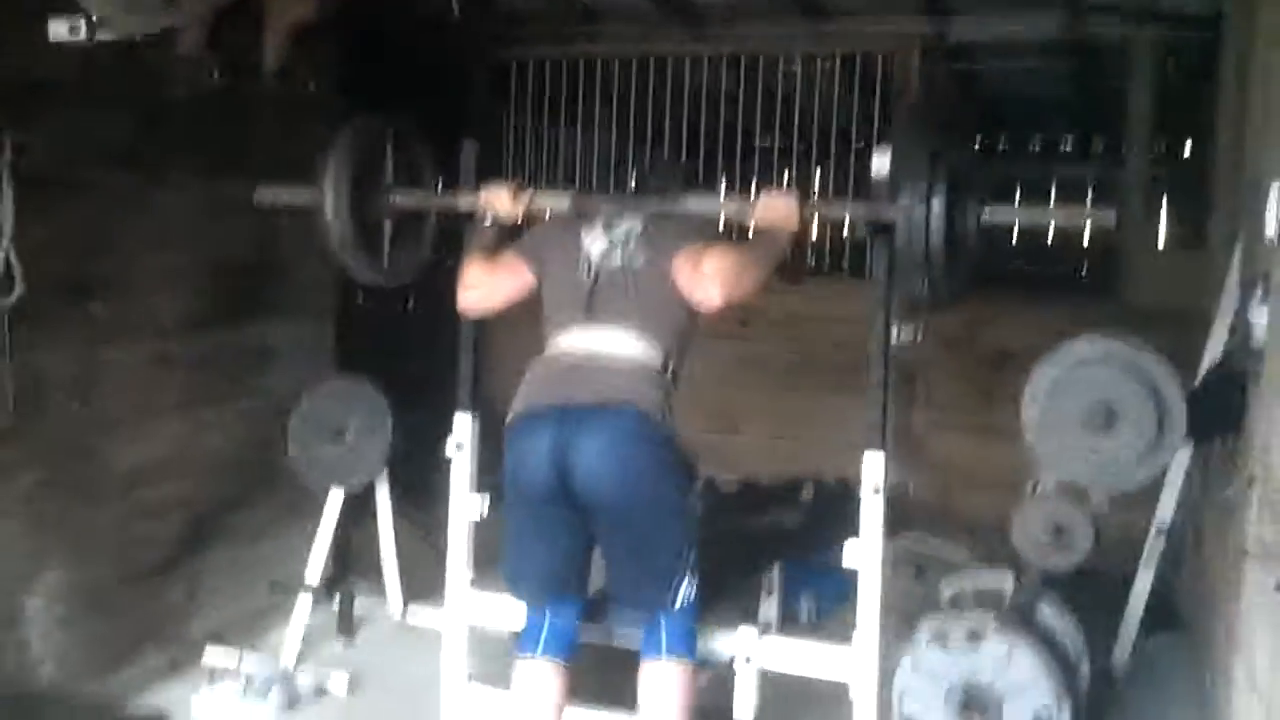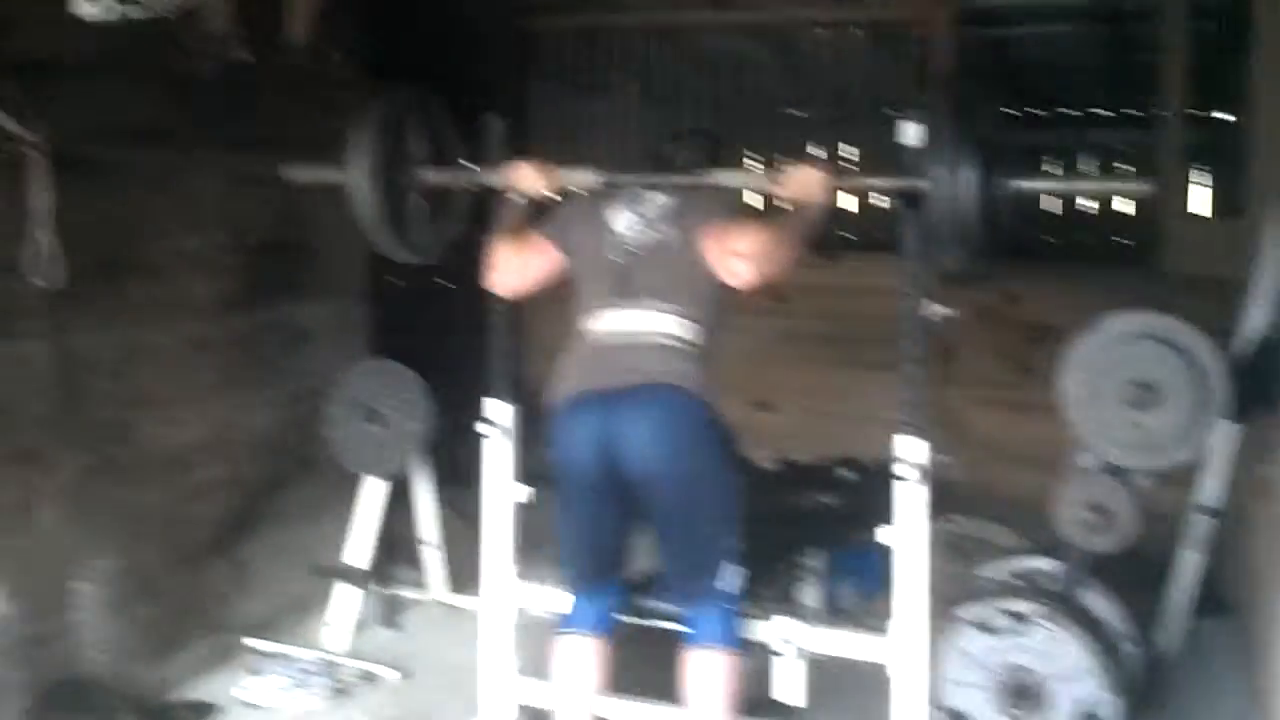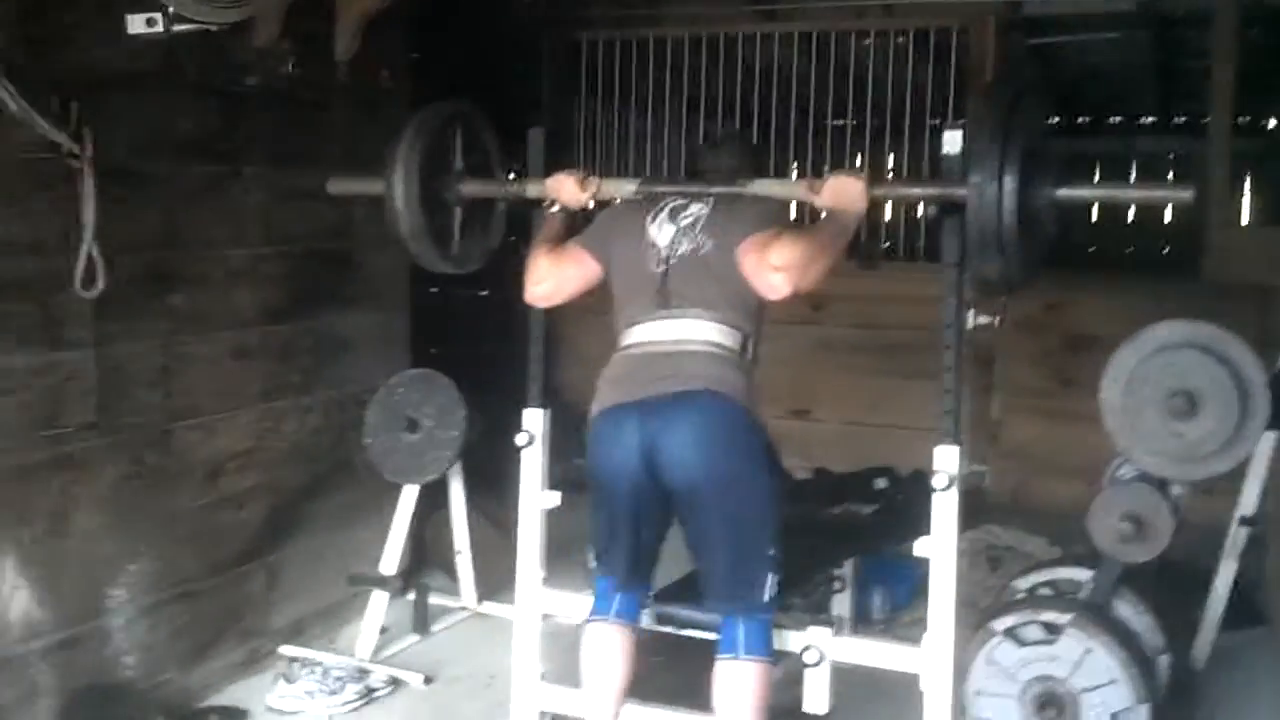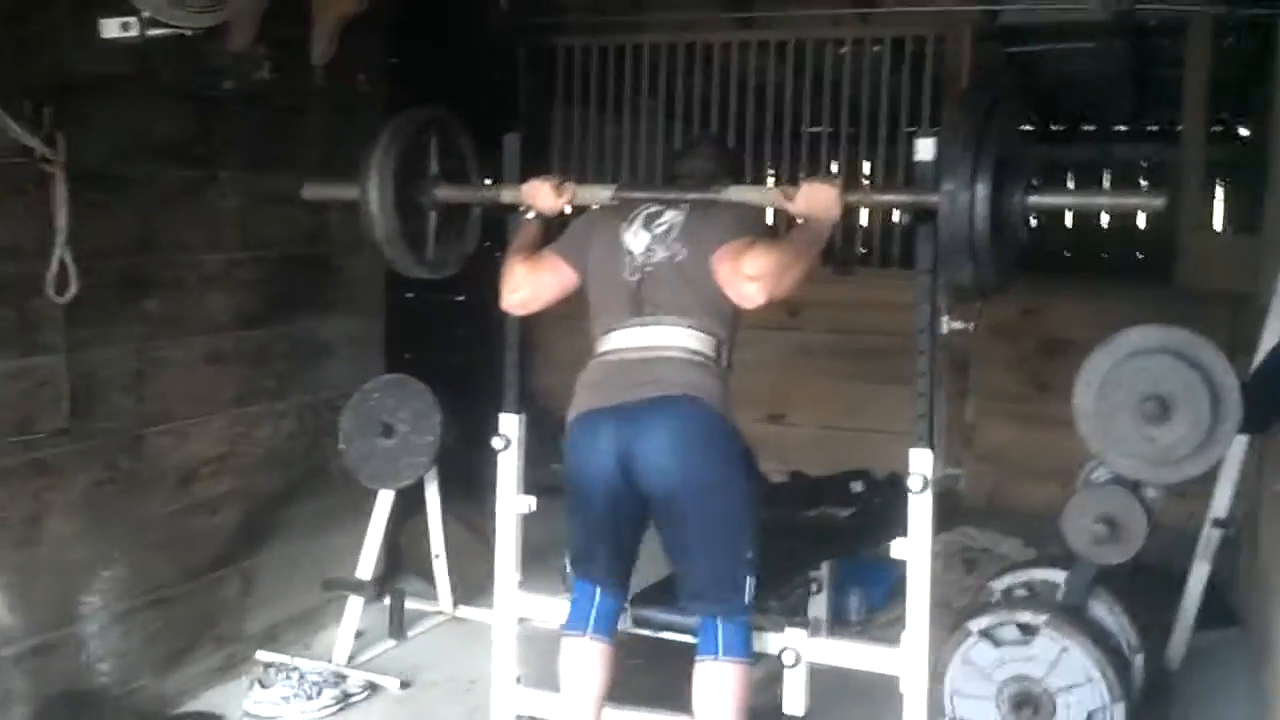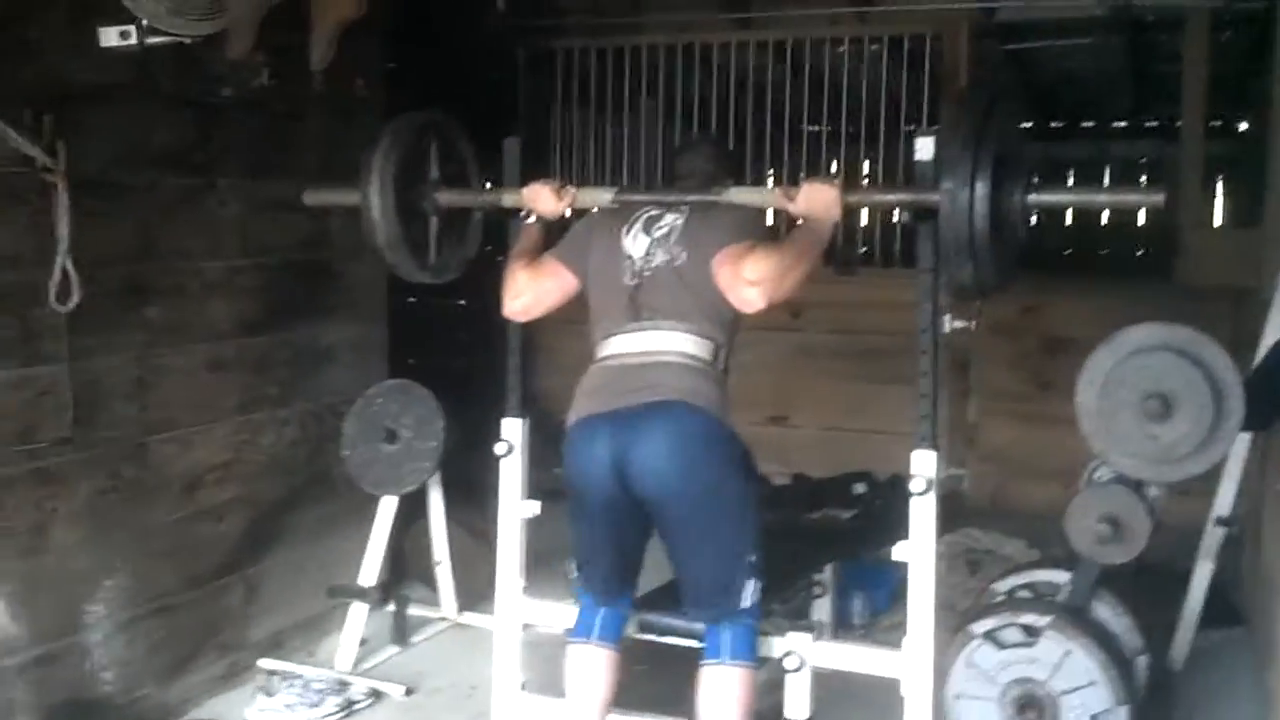
dt=0.1s
person 1, frame 1
left shoulder: (563, 231)
right shoulder: (689, 231)
left elbow: (474, 293)
right elbow: (712, 285)
left wrist: (494, 220)
right wrist: (776, 232)
left hip: (534, 426)
right hip: (623, 430)
left knee: (547, 611)
right knee: (667, 611)
person 1, frame 2
left shoulder: (588, 207)
right shoulder: (715, 204)
left elbow: (503, 274)
right elbow: (742, 261)
left wrist: (520, 198)
right wrist: (805, 205)
left hip: (578, 412)
right hip: (667, 411)
left knee: (590, 592)
right knee: (710, 598)
person 1, frame 3
left shoulder: (624, 216)
right shoulder: (755, 211)
left elbow: (541, 285)
right elbow: (779, 275)
left wrist: (560, 209)
right wrist: (843, 214)
left hip: (616, 419)
right hip: (708, 419)
left knee: (616, 585)
right knee: (743, 606)
person 1, frame 4
left shoulder: (600, 223)
right shoulder: (730, 218)
left elbow: (517, 294)
right elbow: (753, 284)
left wrist: (535, 214)
right wrist: (817, 220)
left hip: (592, 424)
right hip: (684, 425)
left knee: (594, 592)
right knee: (723, 609)
person 1, frame 5
left shoulder: (601, 226)
right shoulder: (731, 220)
left elbow: (519, 300)
right elbow: (753, 287)
left wrist: (535, 218)
right wrist: (817, 221)
left hip: (590, 429)
right hip: (682, 427)
left knee: (601, 600)
right knee: (730, 613)
